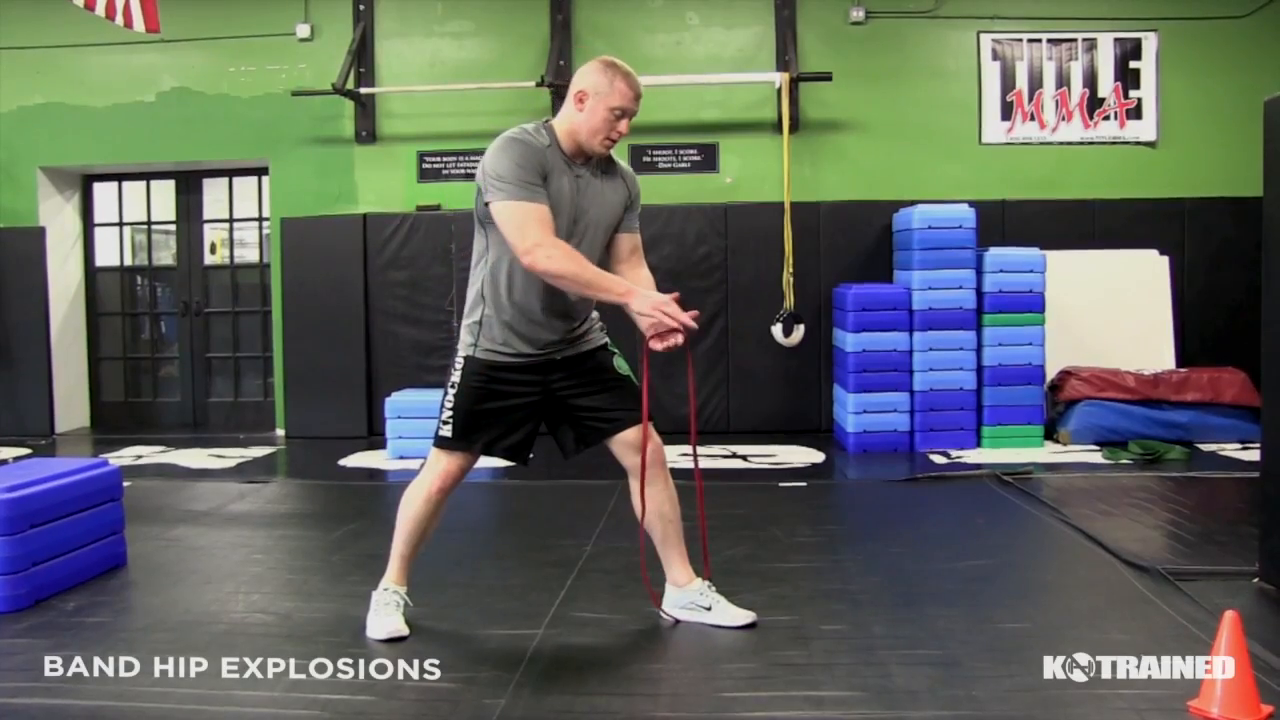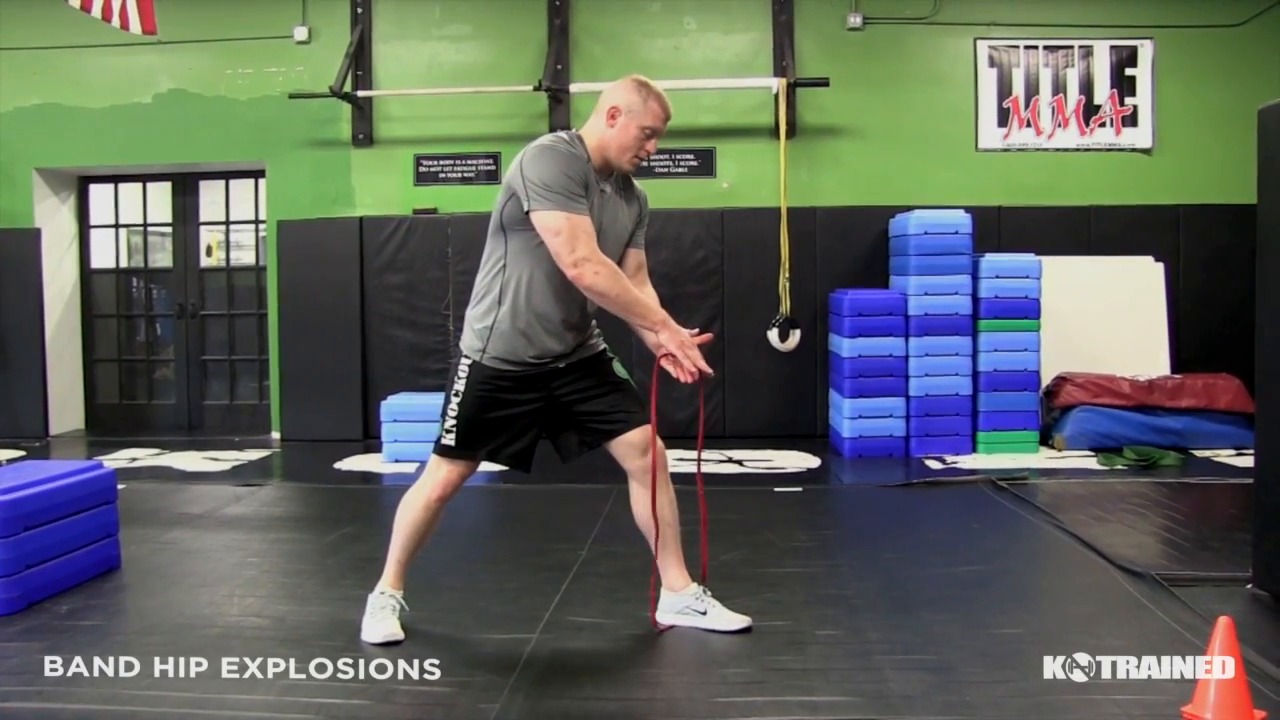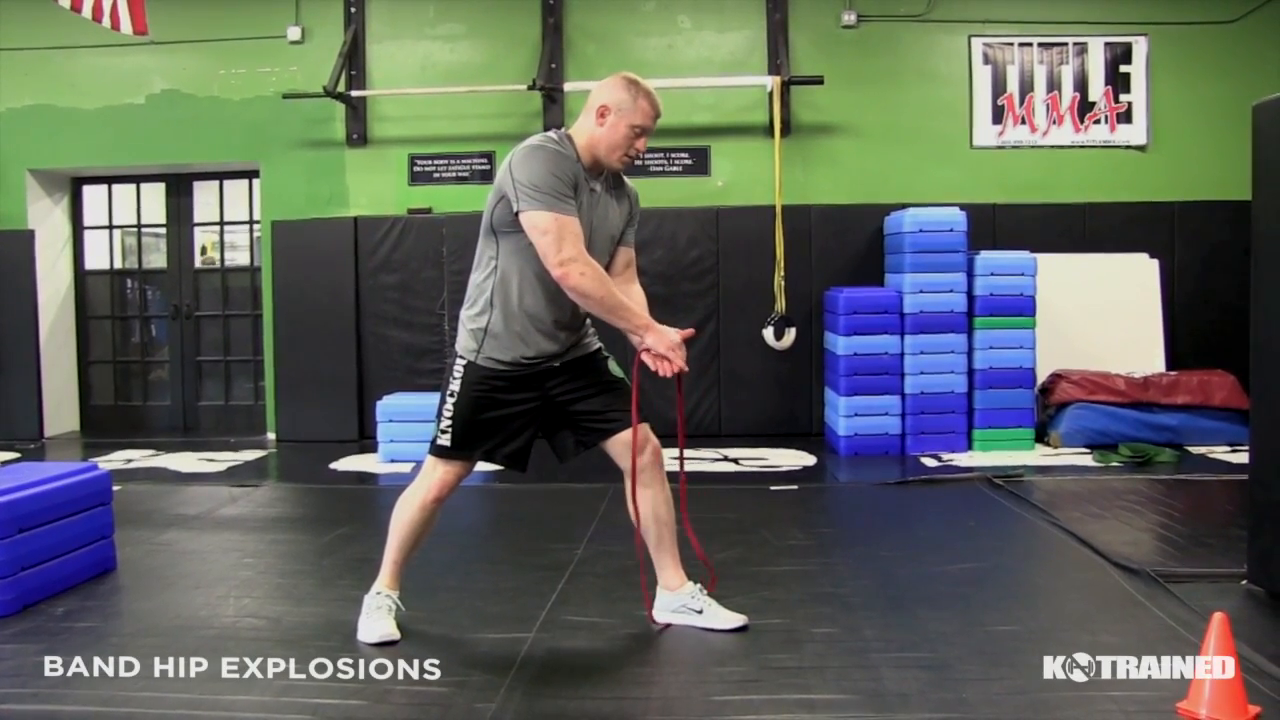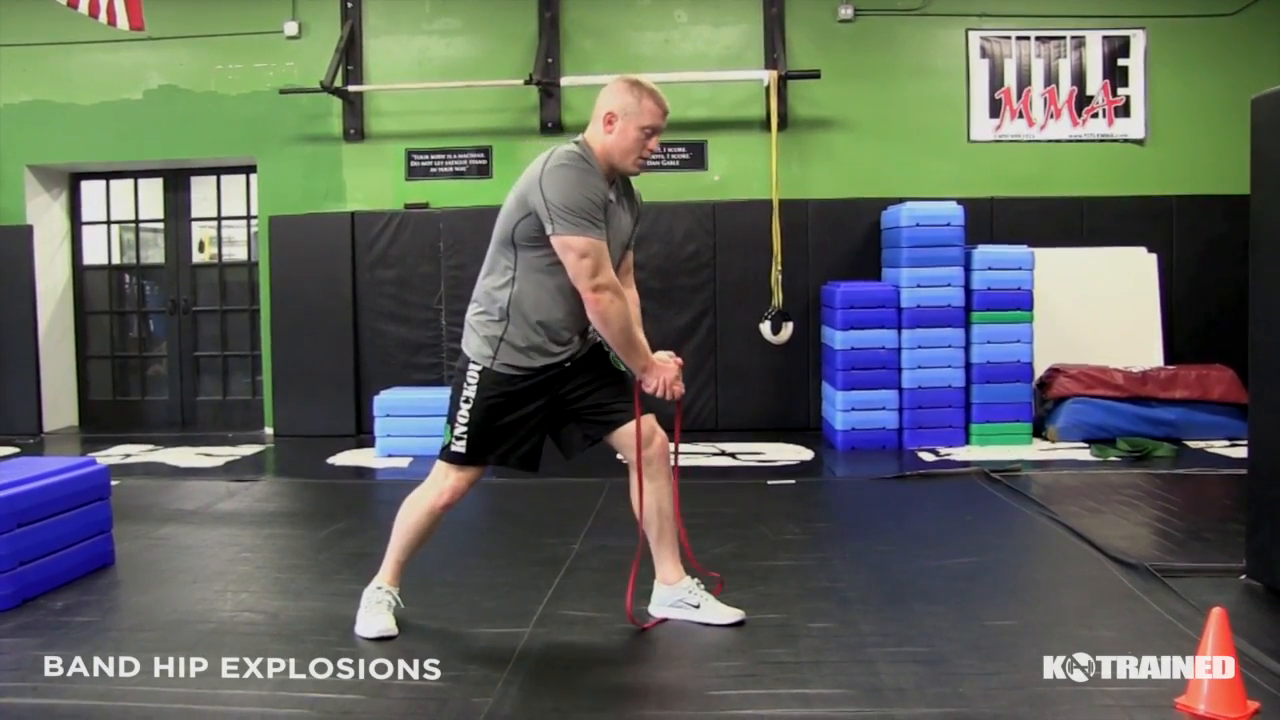
dt=1s
person 1, frame 1
left shoulder: (621, 181)
right shoulder: (515, 153)
left elbow: (629, 263)
right elbow: (536, 251)
left wrist: (650, 317)
right wrist: (631, 297)
left hip: (578, 347)
right hip: (499, 349)
left knee: (647, 452)
right knee: (443, 472)
left ankle: (684, 590)
right ankle: (391, 590)
person 1, frame 2
left shoulder: (632, 196)
right shoulder: (549, 160)
left elbow: (634, 282)
right elbow: (582, 267)
left wrist: (658, 341)
right wrist: (666, 326)
left hip: (576, 353)
right hip: (501, 355)
left knee: (648, 453)
right knee: (444, 479)
left ankle: (679, 595)
right ankle: (386, 595)
person 1, frame 3
left shoulder: (622, 195)
right shoulder: (540, 160)
left elbow: (622, 281)
right elbow: (568, 268)
left wrist: (645, 340)
right wrist: (648, 329)
left hip: (571, 353)
right hip: (497, 355)
left knee: (644, 452)
right knee: (439, 480)
left ankle: (674, 593)
right ankle: (383, 594)
person 1, frame 4
left shoulder: (625, 194)
right shoulder: (565, 176)
left elbow: (622, 286)
right elbow: (598, 294)
left wrist: (644, 357)
right wrist: (645, 366)
left hip: (573, 352)
right hip: (505, 356)
left knee: (651, 444)
right knee: (450, 485)
left ankle: (672, 588)
right ankle: (383, 589)
